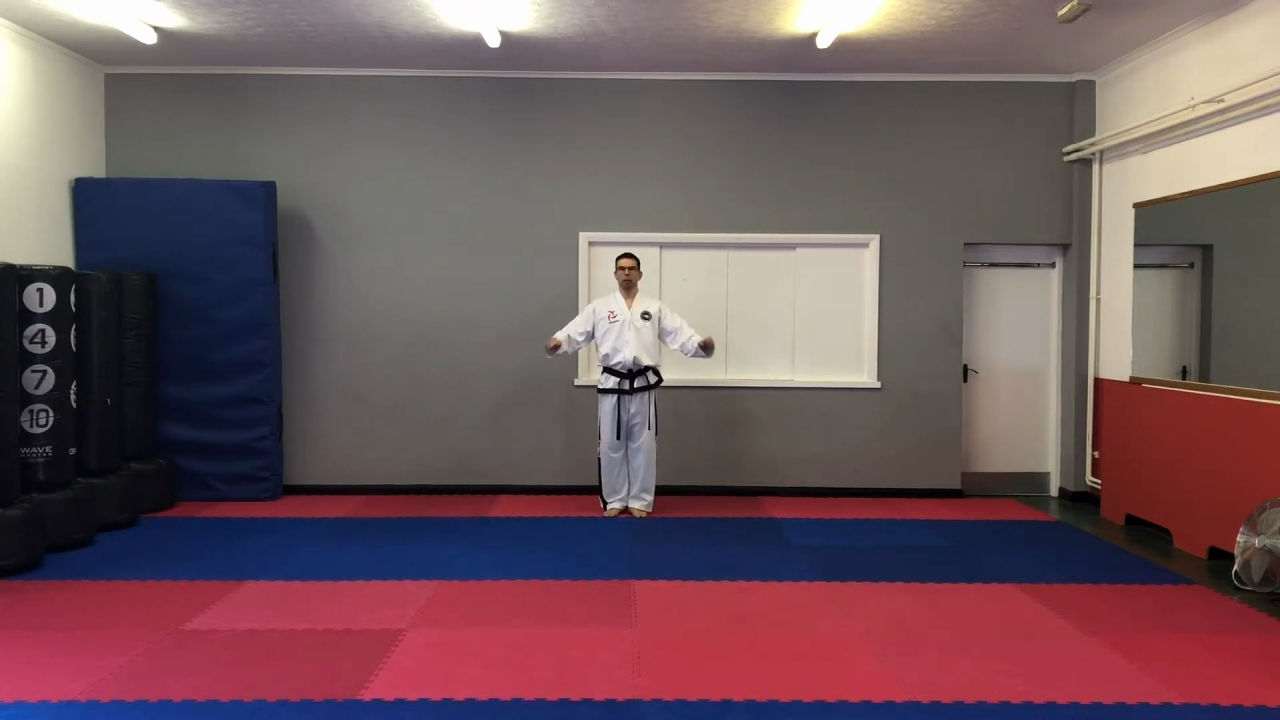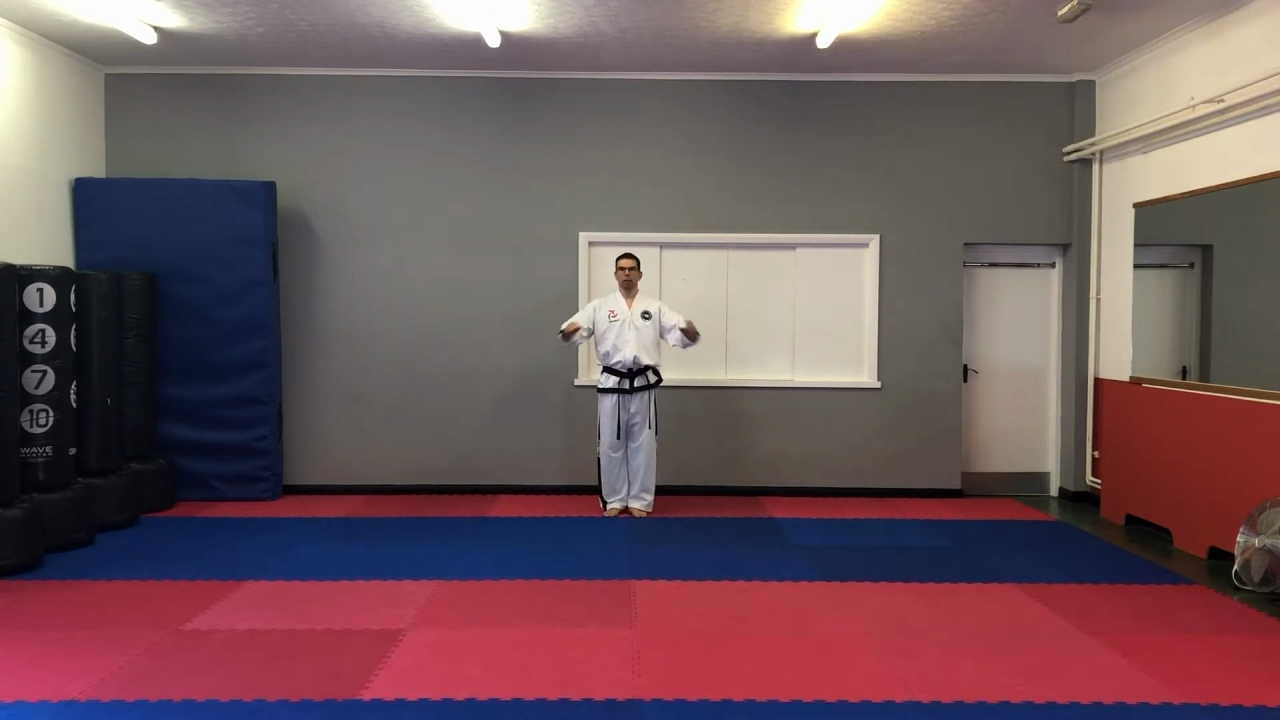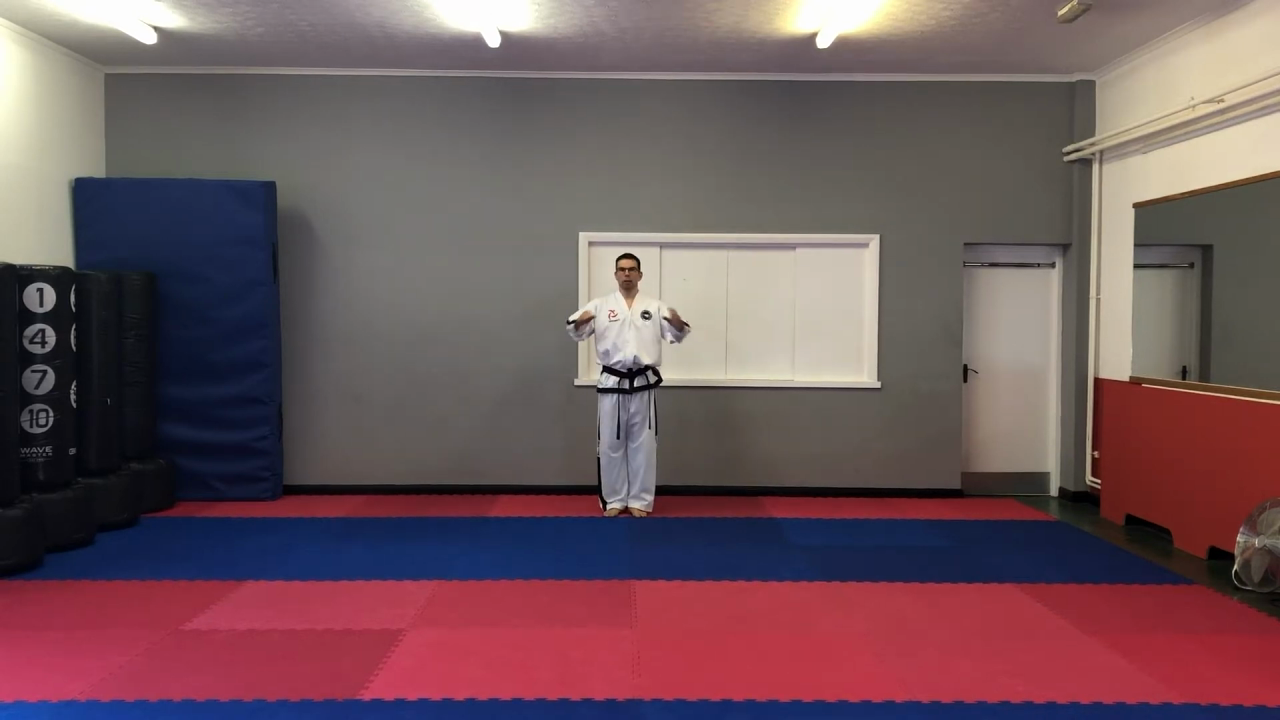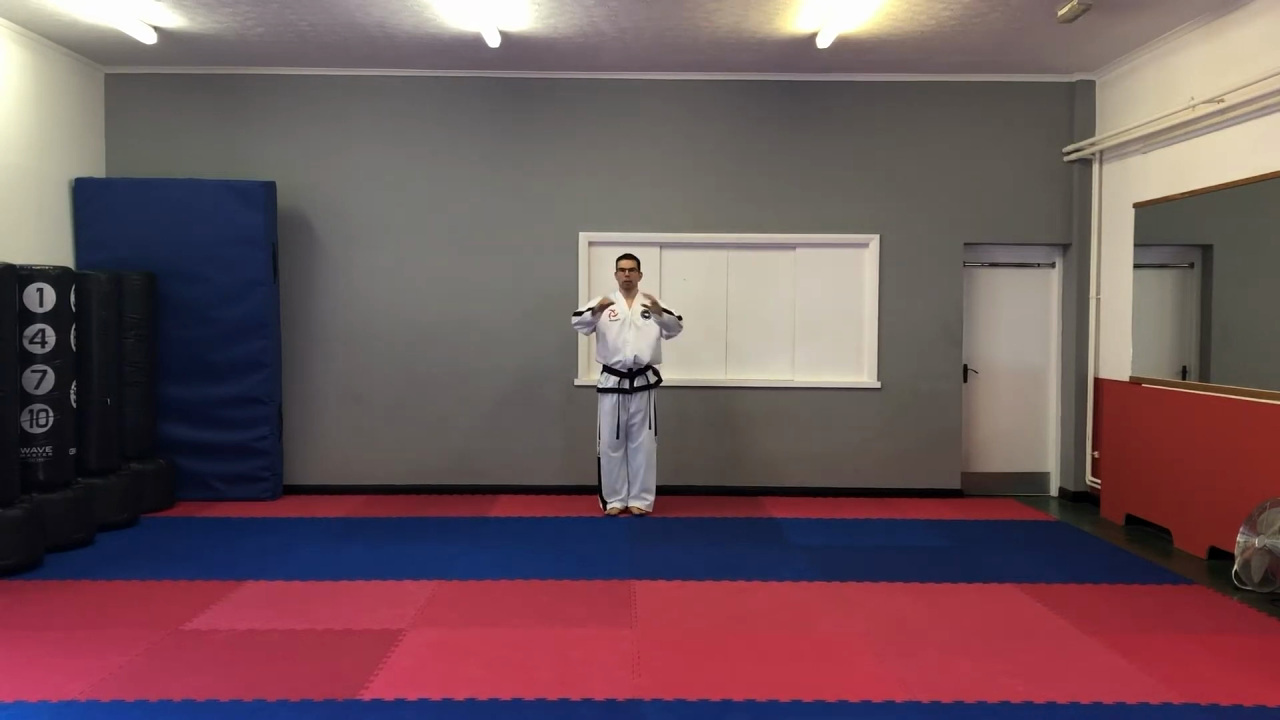
dt=0.1s
person 1, frame 1
left shoulder: (655, 307)
right shoulder: (599, 307)
left elbow: (678, 334)
right elbow: (575, 332)
left wrist: (701, 345)
right wrist: (557, 343)
left hip: (643, 384)
right hip: (612, 384)
left knee: (643, 444)
right knee: (611, 444)
left ankle: (639, 500)
right ankle: (614, 500)
person 1, frame 2
left shoulder: (654, 306)
right shoulder: (600, 306)
left elbow: (675, 334)
right elbow: (576, 329)
left wrist: (689, 333)
right wrist: (570, 332)
left hip: (643, 384)
right hip: (611, 383)
left knee: (642, 444)
right knee: (611, 444)
left ankle: (640, 500)
right ankle: (613, 500)
person 1, frame 3
left shoulder: (654, 306)
right shoulder: (601, 305)
left elbow: (675, 333)
right elbow: (577, 328)
left wrist: (677, 323)
right wrist: (580, 322)
left hip: (643, 383)
right hip: (612, 383)
left knee: (643, 444)
right knee: (610, 444)
left ankle: (640, 500)
right ankle: (614, 500)
person 1, frame 4
left shoulder: (652, 304)
right shoulder: (602, 304)
left elbow: (674, 327)
right elbow: (579, 322)
left wrist: (657, 311)
right wrist: (596, 310)
left hip: (643, 383)
right hip: (611, 383)
left knee: (643, 443)
right knee: (611, 444)
left ankle: (640, 500)
right ankle: (614, 500)
